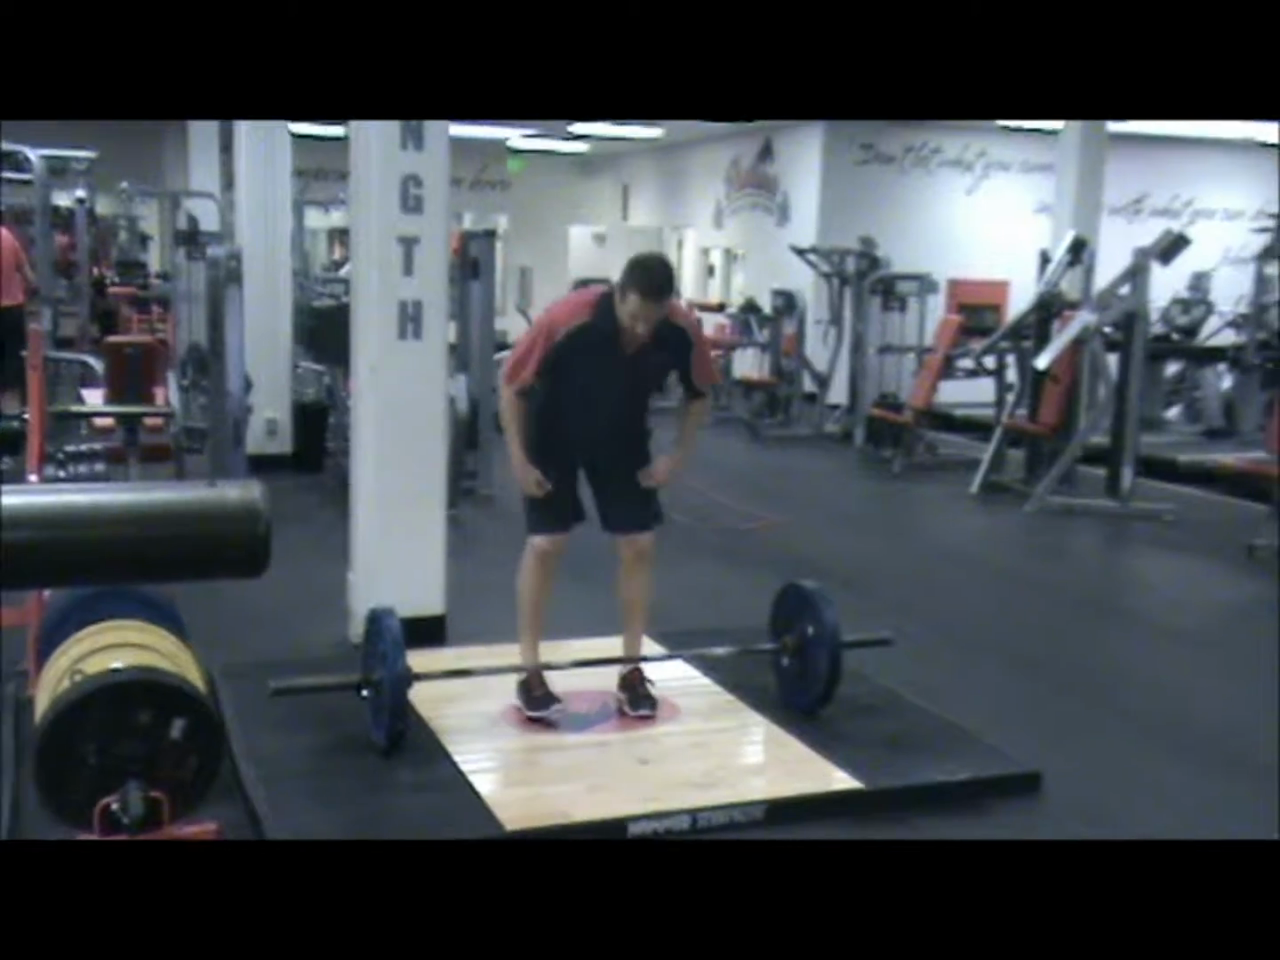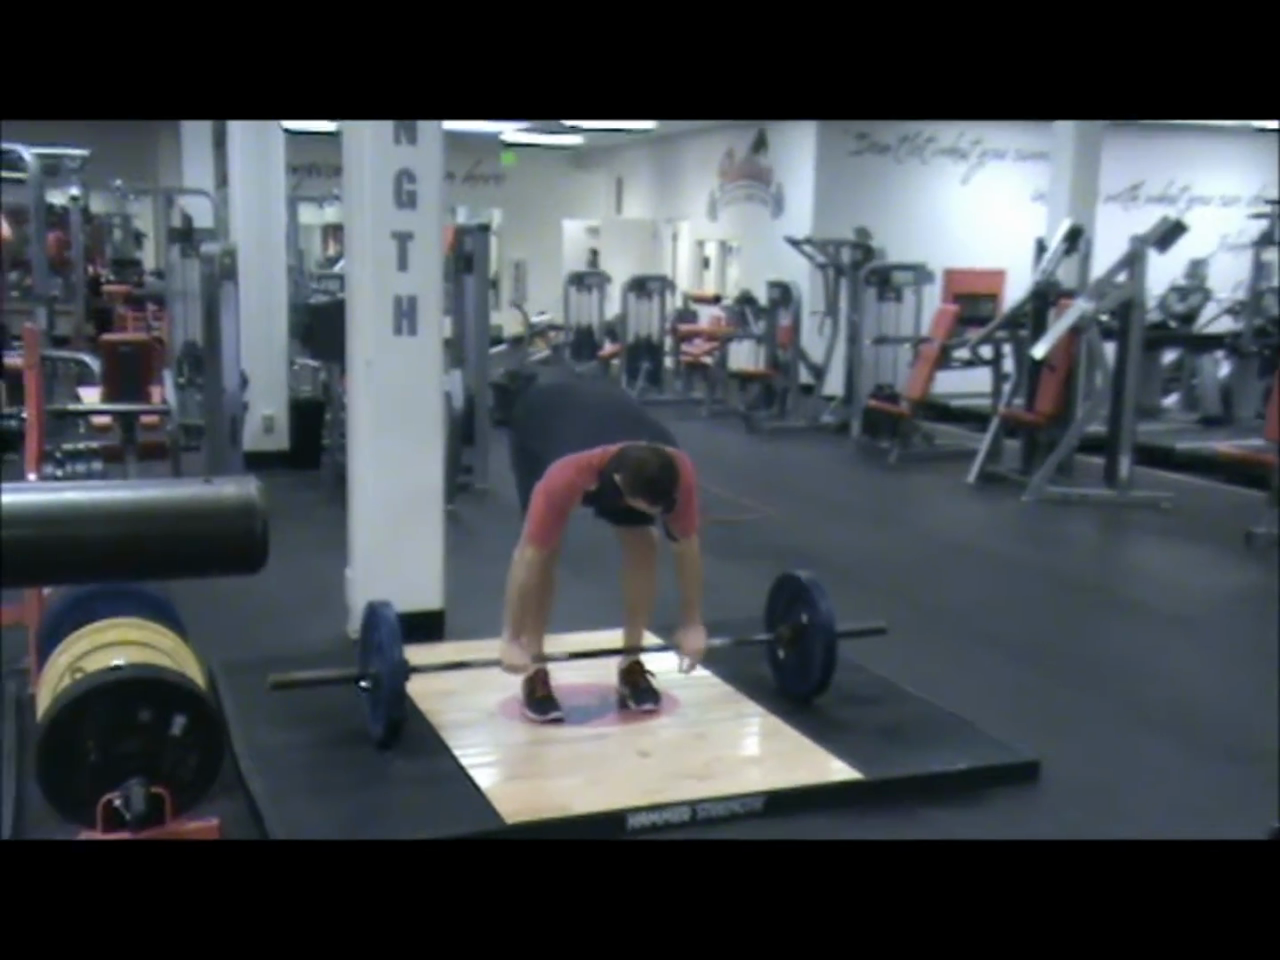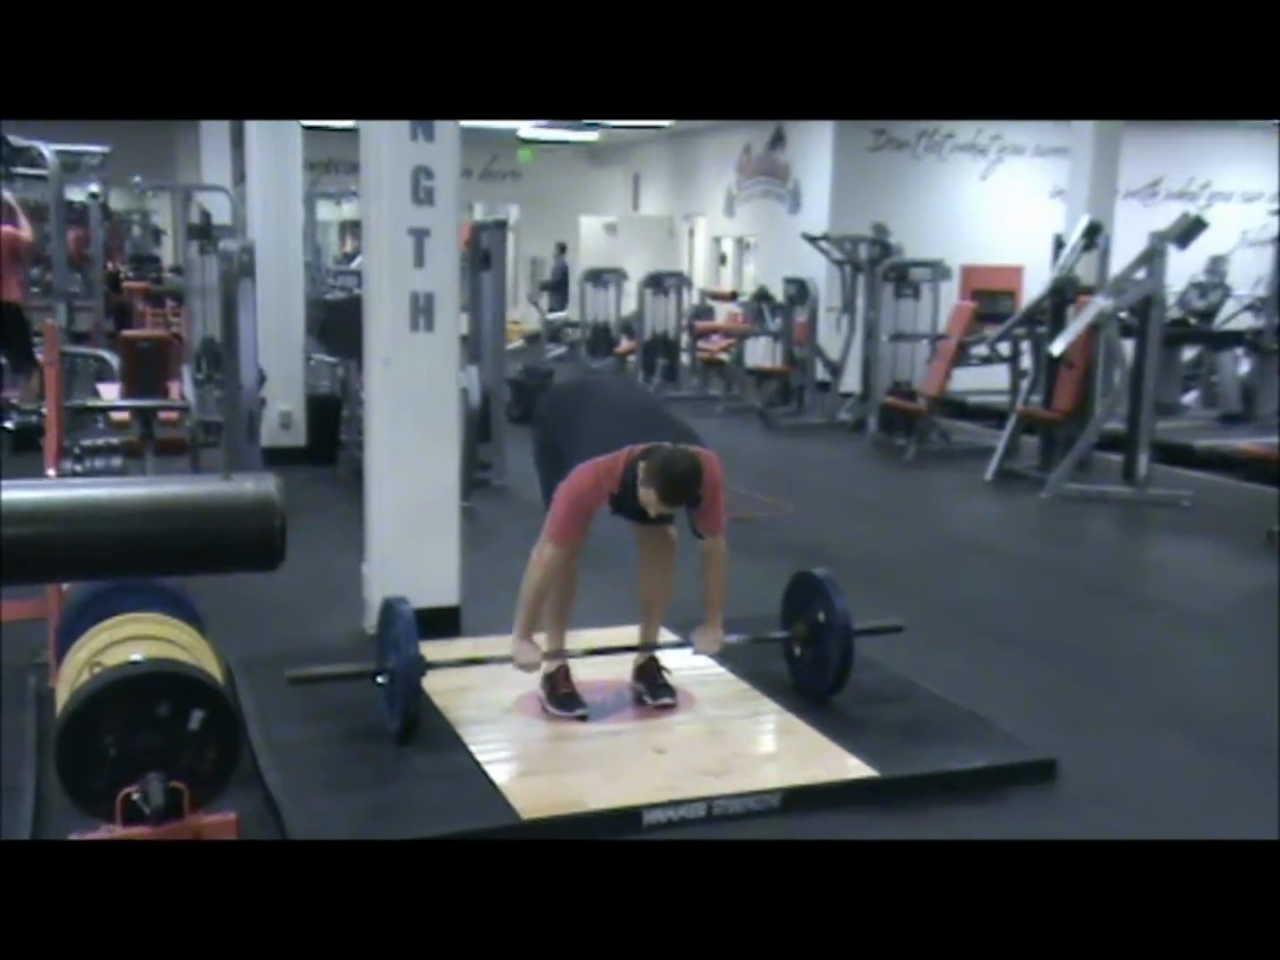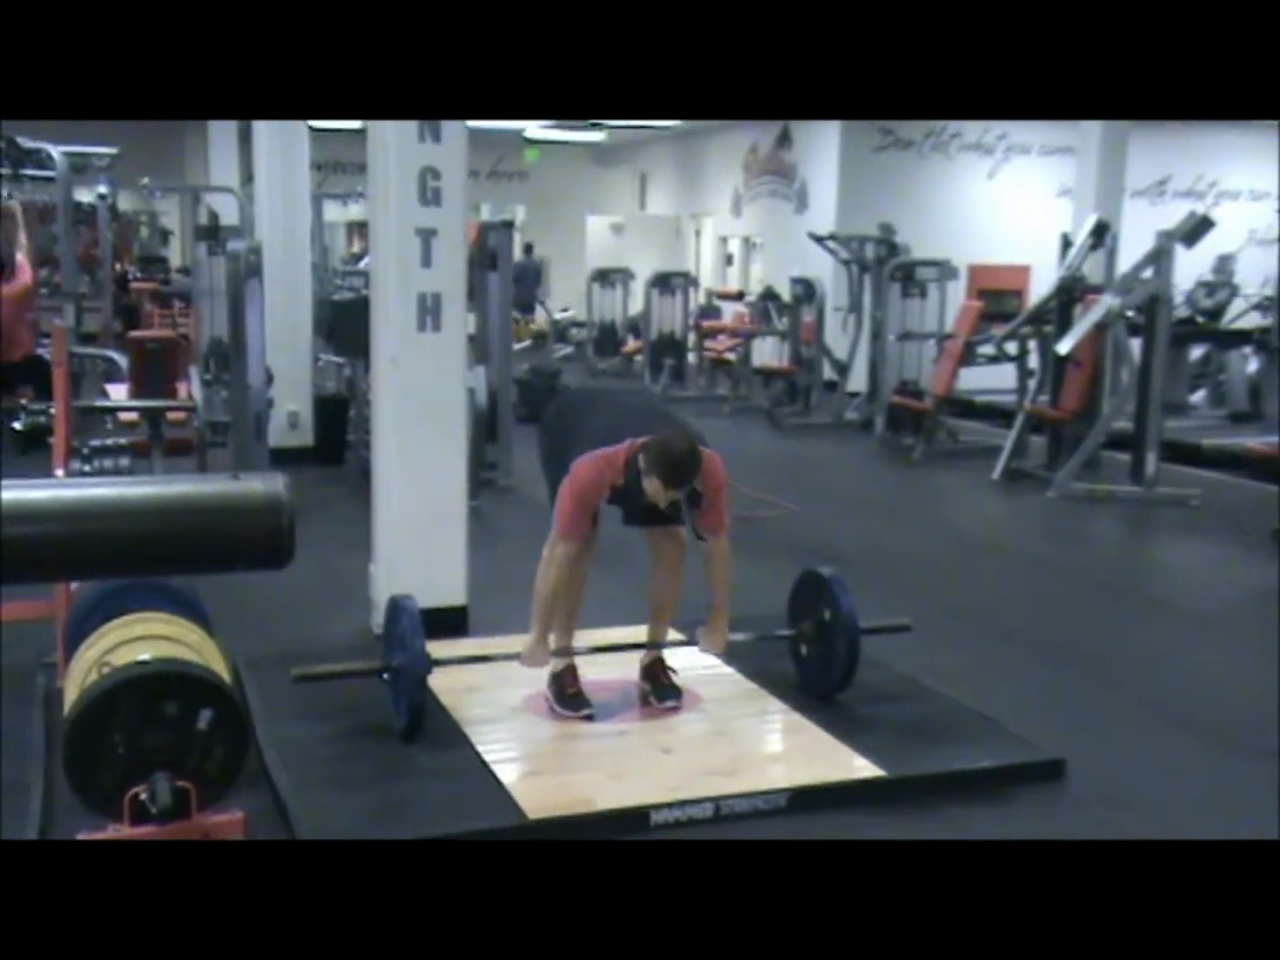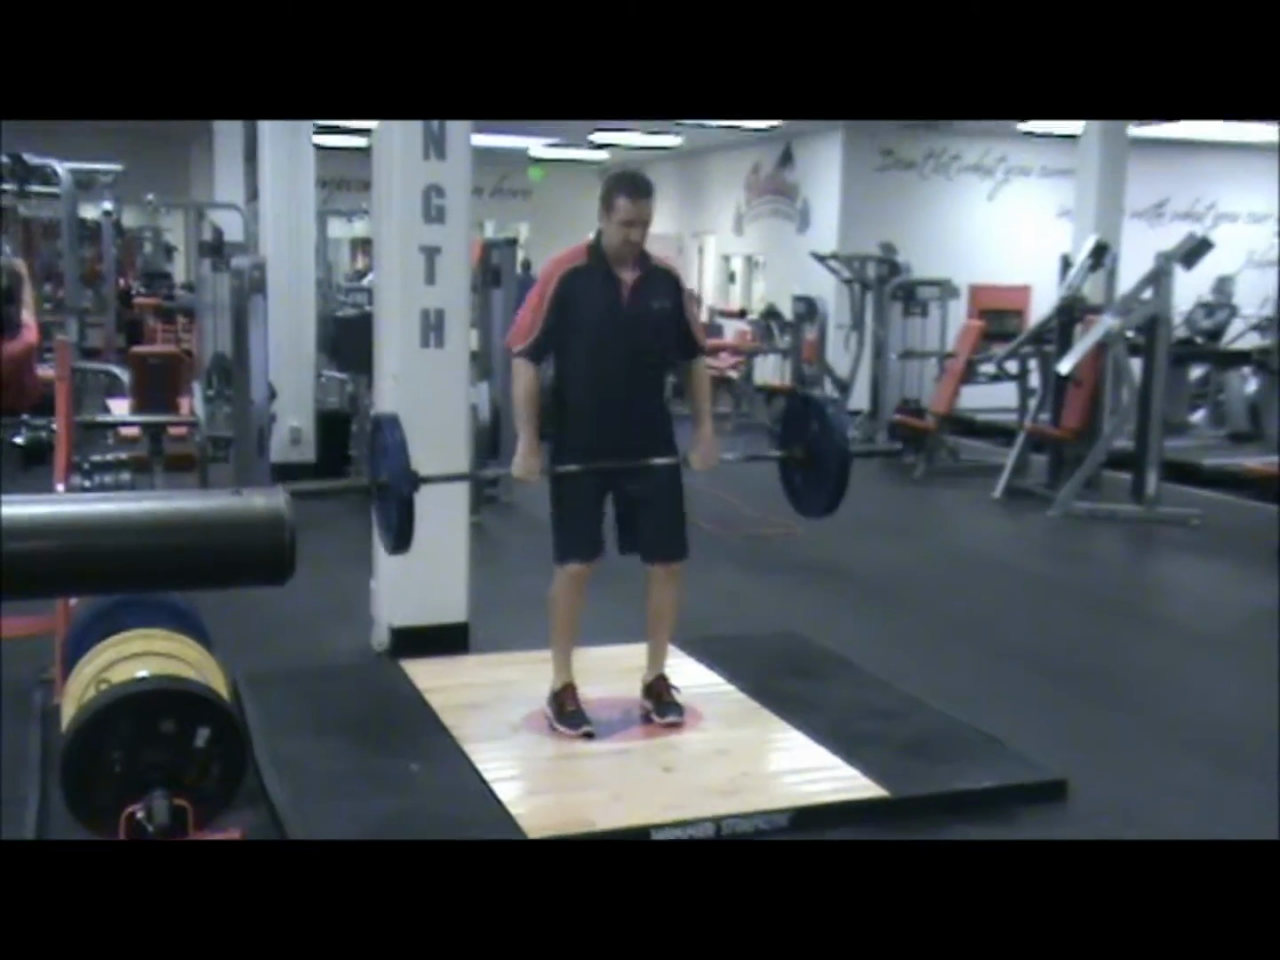
dt=1s
person 1, frame 1
left shoulder: (684, 330)
right shoulder: (567, 319)
left elbow: (699, 394)
right elbow: (511, 384)
left wrist: (678, 454)
right wrist: (517, 459)
left hip: (625, 440)
right hip: (554, 439)
left knee: (639, 546)
right knee: (544, 544)
left ankle: (631, 671)
right ankle: (530, 670)
person 1, frame 2
left shoulder: (678, 471)
right shoulder: (568, 474)
left elbow: (686, 545)
right elbow: (528, 554)
left wrist: (692, 625)
right wrist: (511, 640)
left knee: (644, 542)
right knee: (546, 547)
left ankle: (631, 664)
right ankle: (535, 673)
person 1, frame 3
left shoulder: (705, 471)
right shoulder: (592, 474)
left elbow: (713, 543)
right elbow: (547, 552)
left wrist: (713, 624)
right wrist: (522, 637)
left knee: (663, 542)
right knee: (567, 546)
left ankle: (646, 661)
right ankle: (555, 671)
person 1, frame 4
left shoulder: (708, 470)
right shoulder: (592, 470)
left elbow: (717, 542)
right elbow: (557, 551)
left wrist: (718, 622)
right wrist: (538, 636)
right hip: (566, 427)
left knee: (673, 543)
right knee: (578, 546)
left ankle: (653, 662)
right ankle: (562, 670)
person 1, frame 5
left shoulder: (667, 281)
right shoulder: (563, 276)
left elbow: (694, 357)
right elbow: (526, 359)
left wrist: (705, 429)
right wrist: (527, 444)
left hip: (652, 448)
right hip: (578, 449)
left knee: (667, 564)
right knee: (575, 566)
left ankle: (655, 680)
right ankle: (561, 688)
